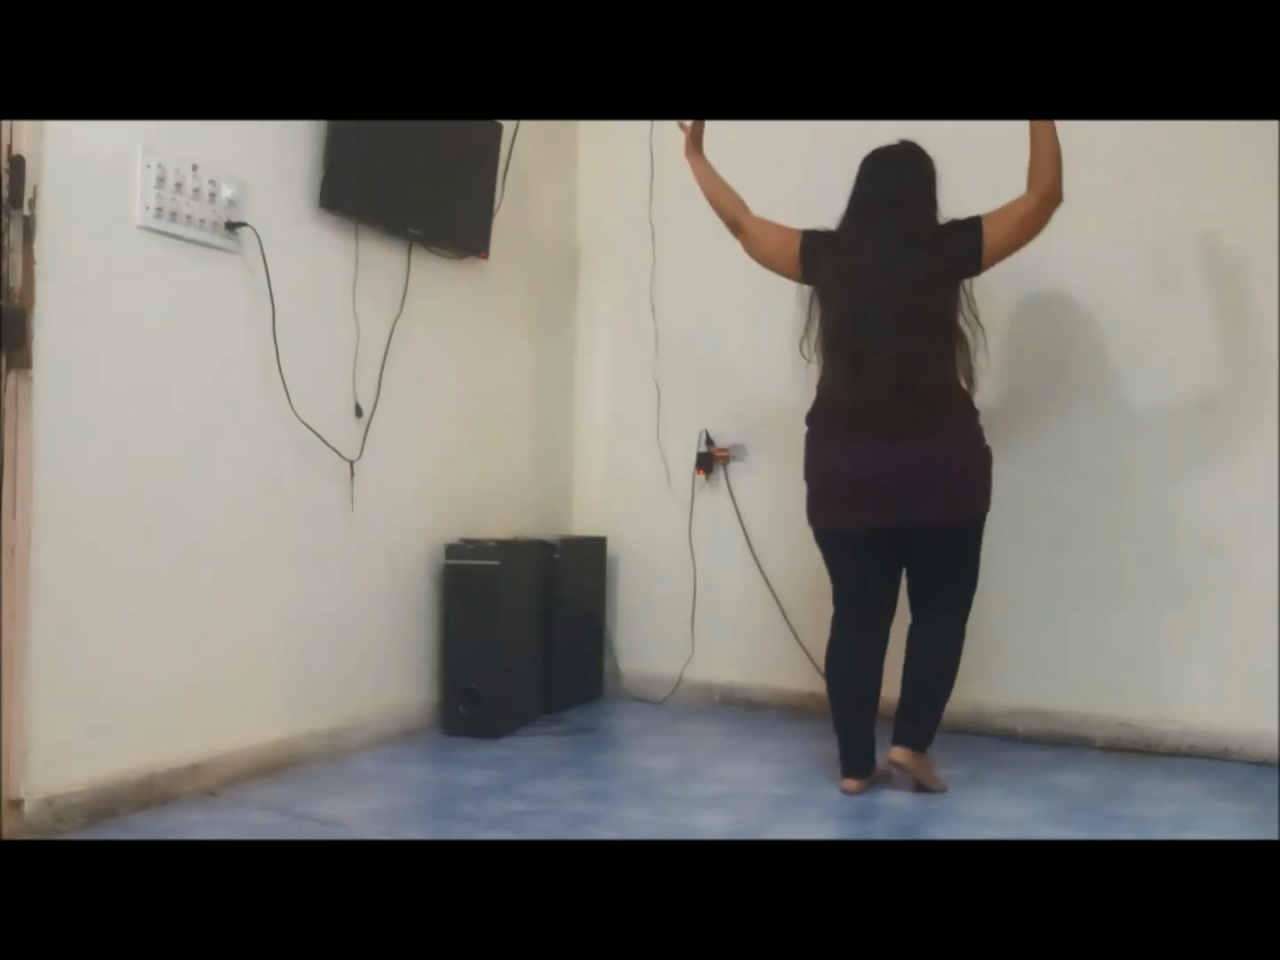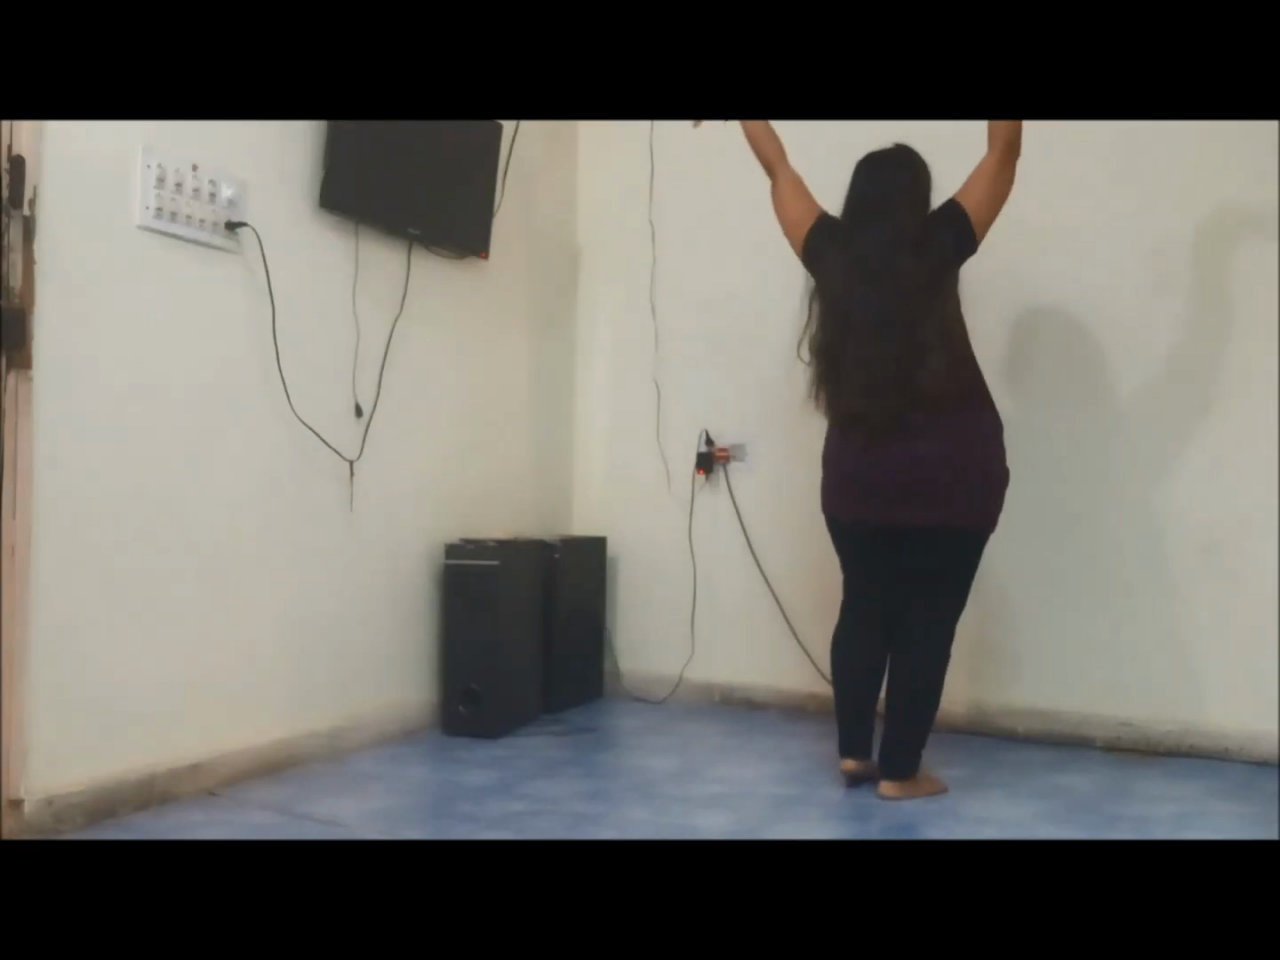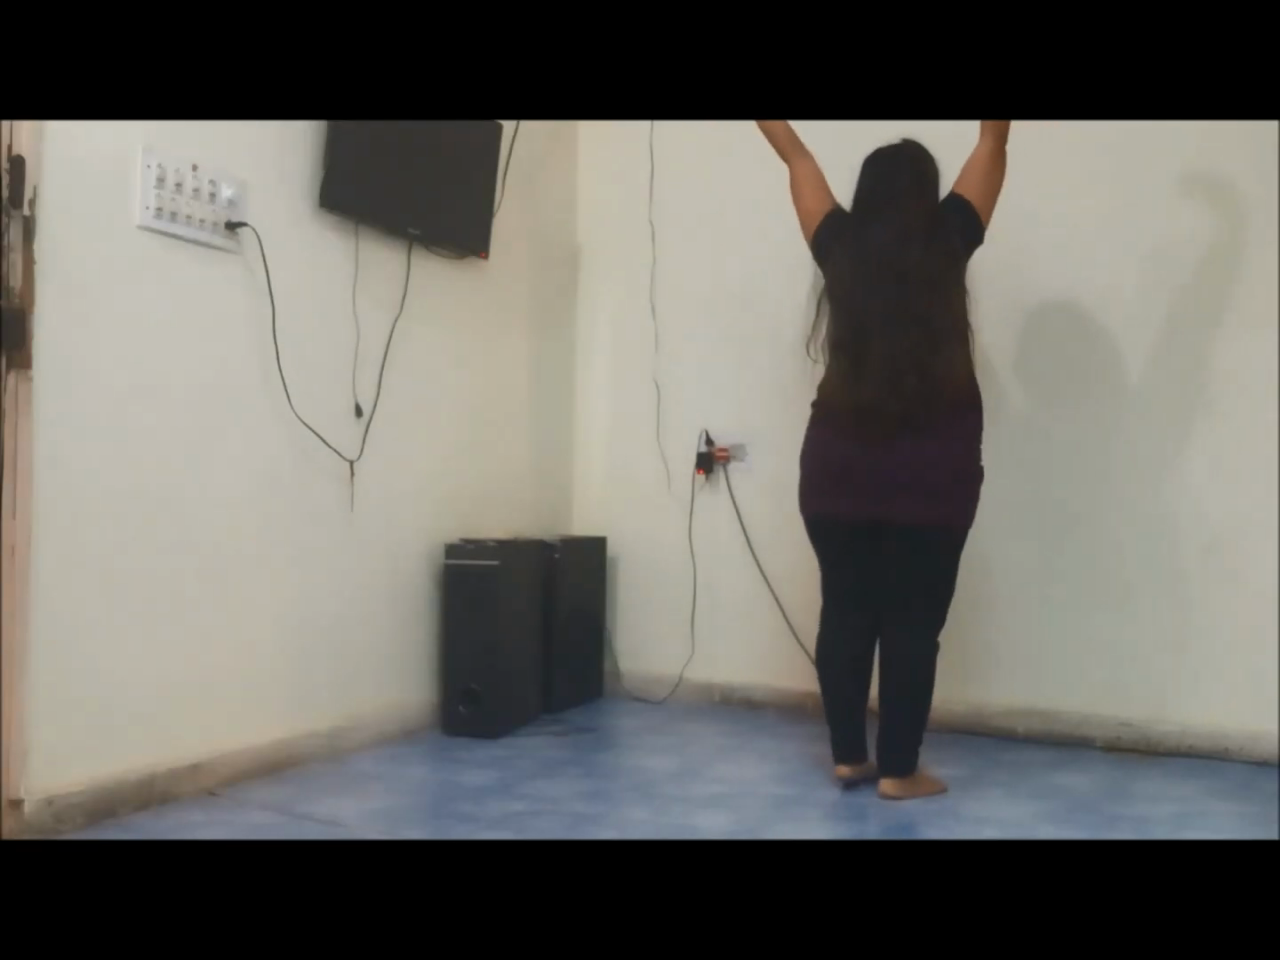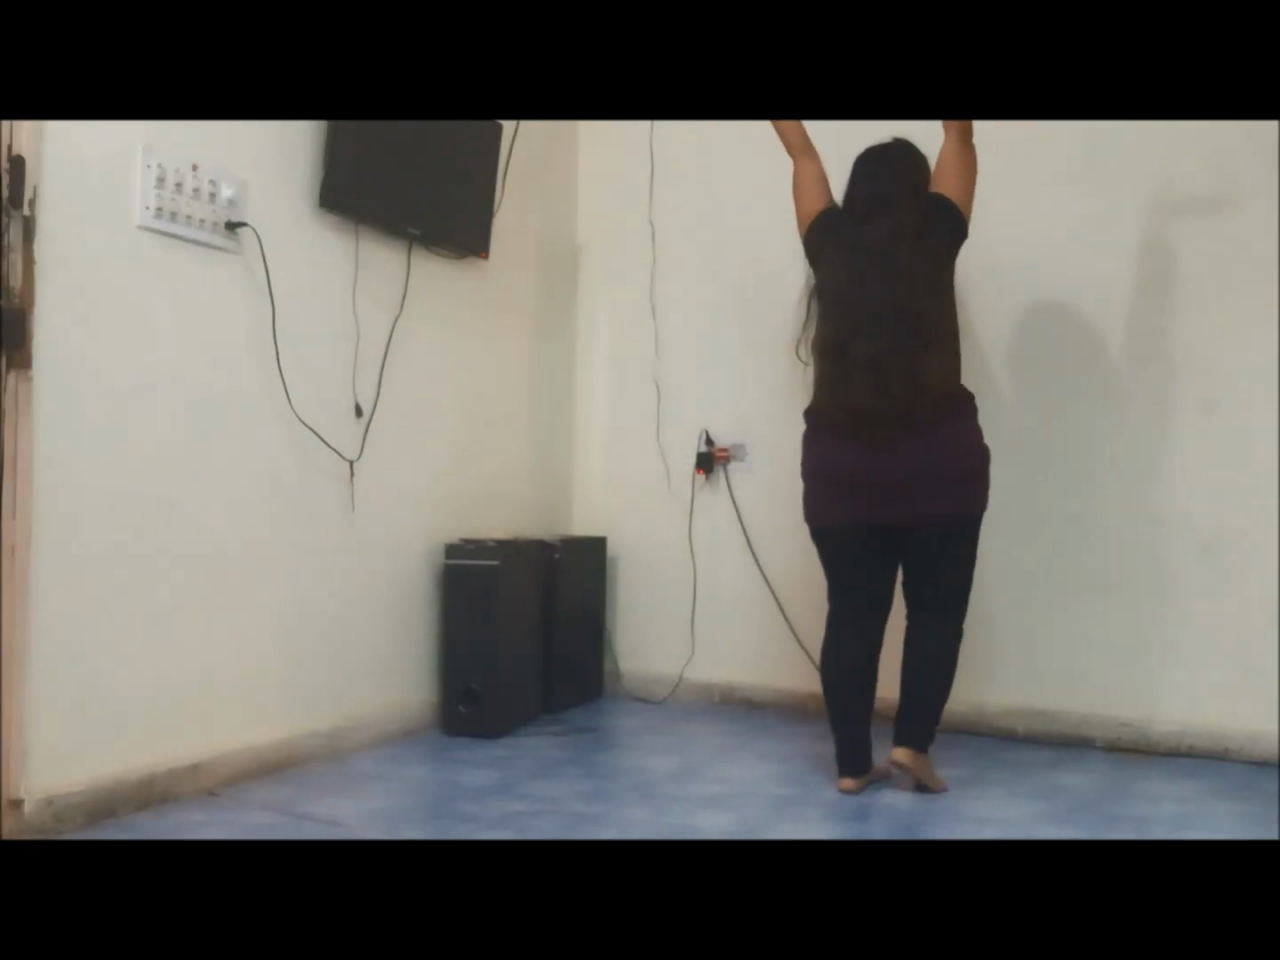
dt=0.4s
person 1, frame 1
left shoulder: (828, 258)
right shoulder: (946, 254)
left elbow: (740, 220)
right elbow: (1044, 195)
left wrist: (696, 152)
right wrist: (1041, 129)
left hip: (845, 468)
right hip: (941, 466)
left knee: (857, 617)
right knee: (940, 611)
left ankle: (855, 764)
right ankle: (910, 744)
person 1, frame 2
left shoulder: (832, 254)
right shoulder: (936, 249)
left elbow: (778, 169)
right elbow: (1003, 156)
left wrist: (753, 129)
left hip: (857, 466)
right hip: (949, 469)
left knee: (864, 610)
right knee: (926, 621)
left ankle: (853, 751)
right ankle: (900, 770)
person 1, frame 3
left shoulder: (839, 246)
right shoulder: (947, 242)
left elbow: (794, 155)
right elbow: (992, 141)
left wrist: (775, 131)
left hip: (837, 462)
right hip: (930, 470)
left knee: (845, 610)
right knee: (913, 621)
left ankle: (848, 754)
right ankle: (898, 768)
person 1, frame 4
left shoulder: (830, 246)
right shoulder: (933, 242)
left elbow: (801, 151)
right elbow: (959, 142)
left hip: (841, 468)
right hip: (939, 467)
left knee: (852, 615)
right knee: (936, 611)
left ankle: (851, 762)
right ankle: (912, 744)
